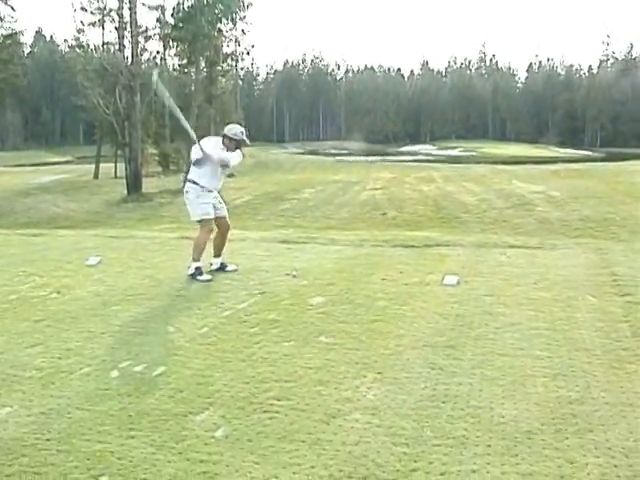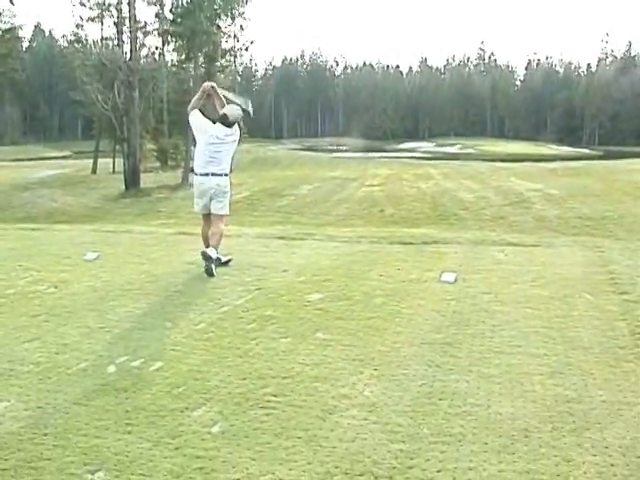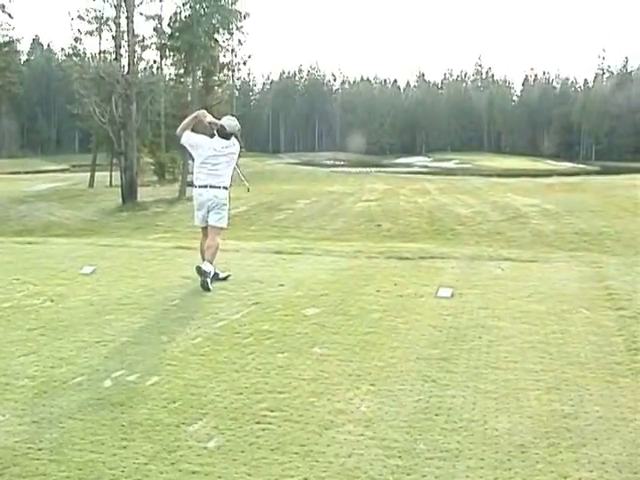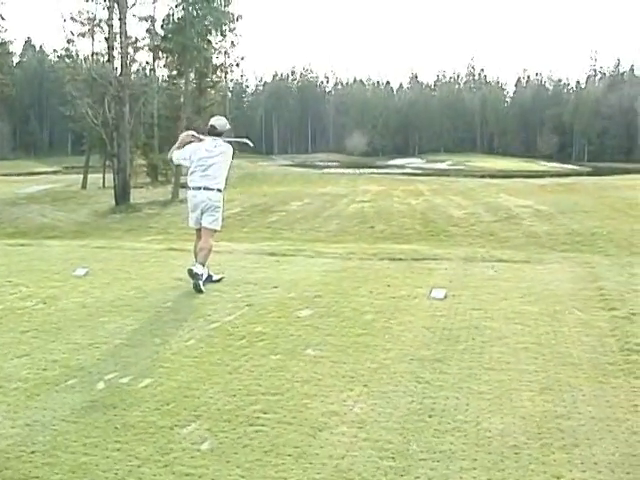
dt=0.5s
person 1, frame 1
left shoulder: (237, 154)
right shoulder: (209, 143)
left elbow: (224, 163)
right elbow: (195, 161)
left wrist: (211, 157)
right wrist: (203, 156)
left hip: (210, 192)
right hip: (196, 190)
left knee: (224, 226)
right knee: (206, 228)
left ankle: (216, 262)
right ankle: (195, 268)
person 1, frame 2
left shoulder: (205, 128)
right shoulder: (234, 133)
left elbow: (192, 109)
right elbow: (224, 109)
left wrist: (203, 91)
right wrist: (215, 91)
left hip: (200, 180)
right hip: (220, 181)
left knee: (207, 220)
right knee: (218, 222)
left ankle: (212, 256)
right ankle: (212, 253)
person 1, frame 3
left shoulder: (203, 143)
right shoulder: (234, 146)
left elbow: (180, 132)
right elbow: (227, 133)
left wrist: (197, 115)
right wrist: (213, 121)
left hip: (200, 192)
right hip: (219, 193)
left knee: (205, 233)
right knee: (214, 234)
left ankle: (209, 270)
right ankle: (206, 267)
person 1, frame 4
left shoulder: (194, 148)
right shoulder: (227, 149)
left elbow: (172, 156)
left wrist: (181, 141)
right wrist: (201, 138)
left hip: (194, 194)
right hip: (213, 196)
left knee: (199, 235)
right knee: (208, 236)
left ankle: (203, 273)
right ankle: (198, 269)
